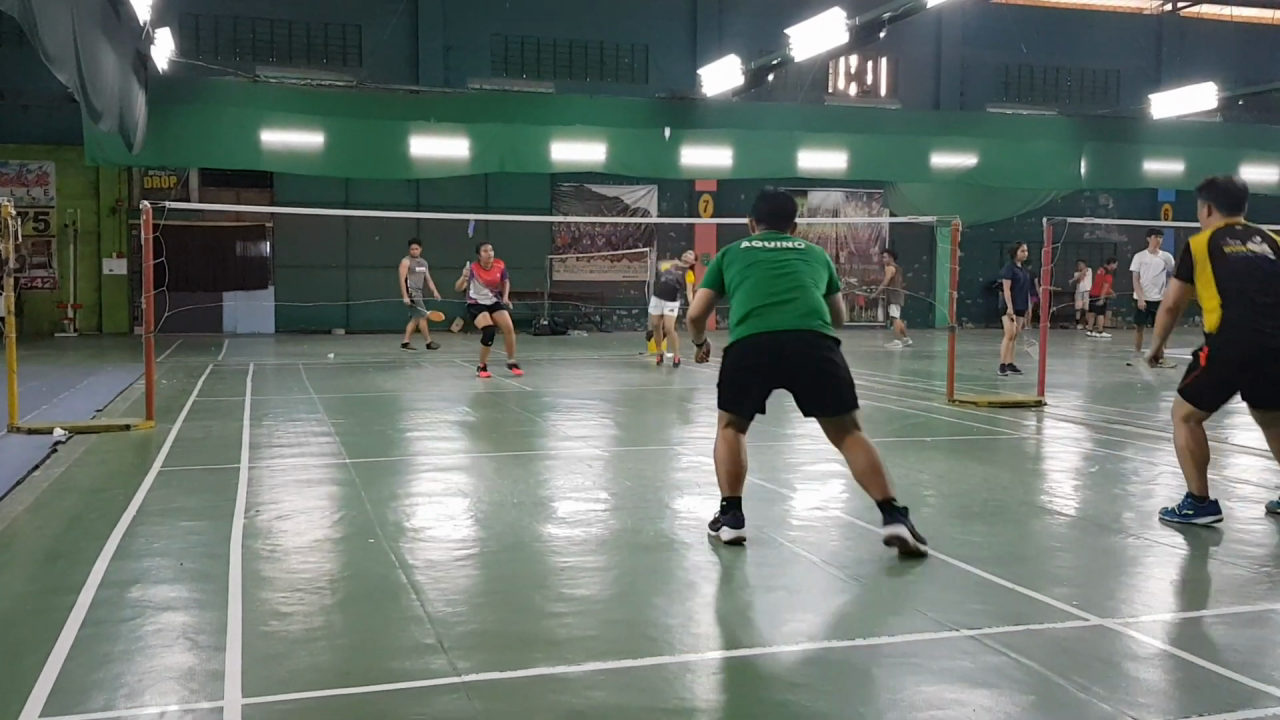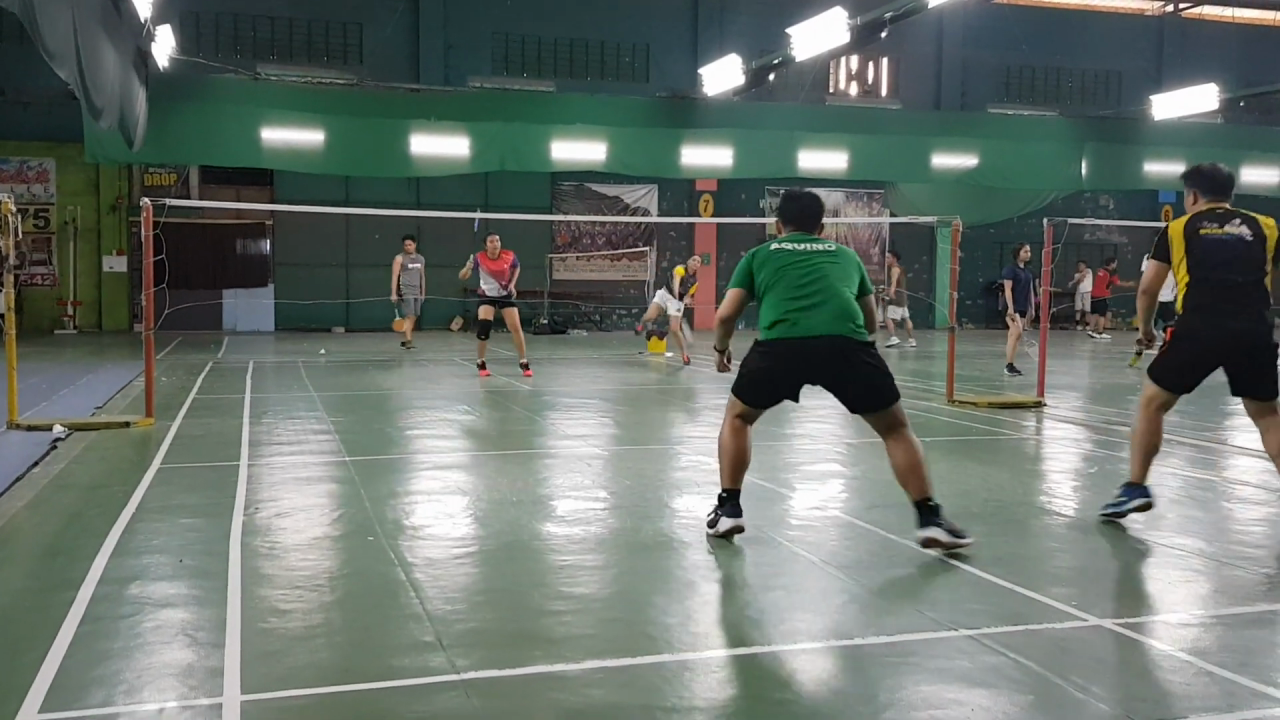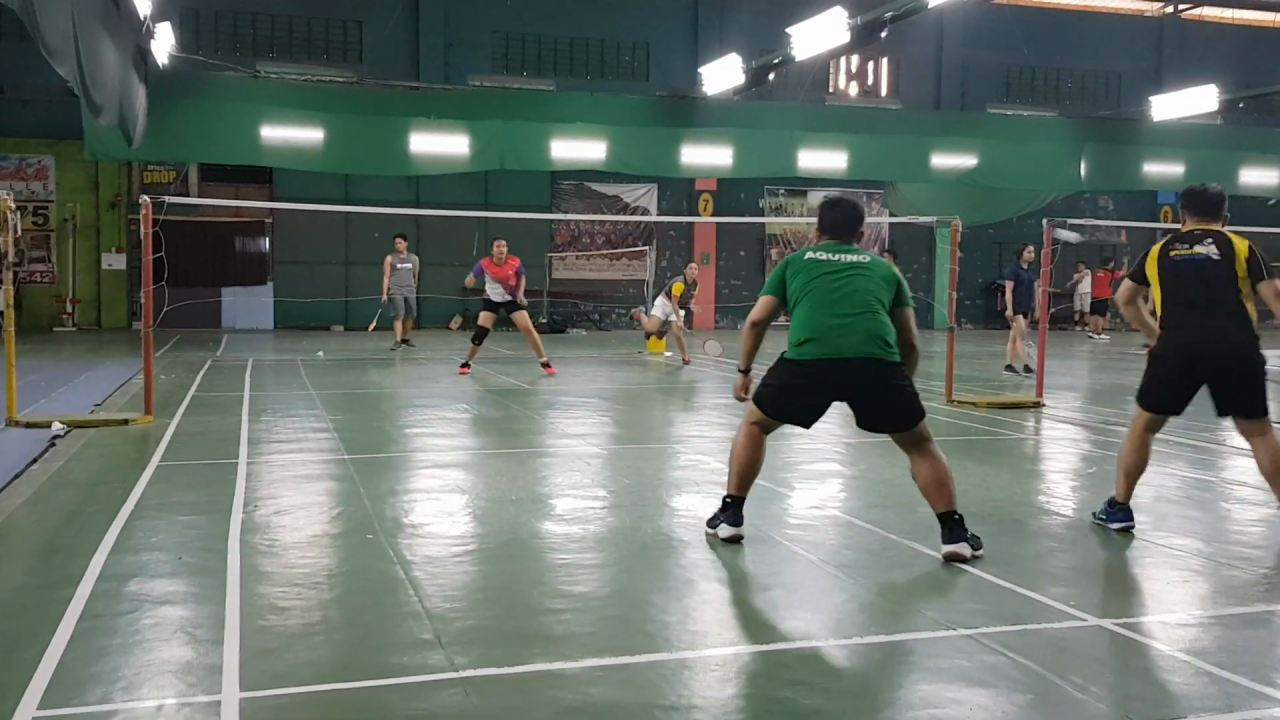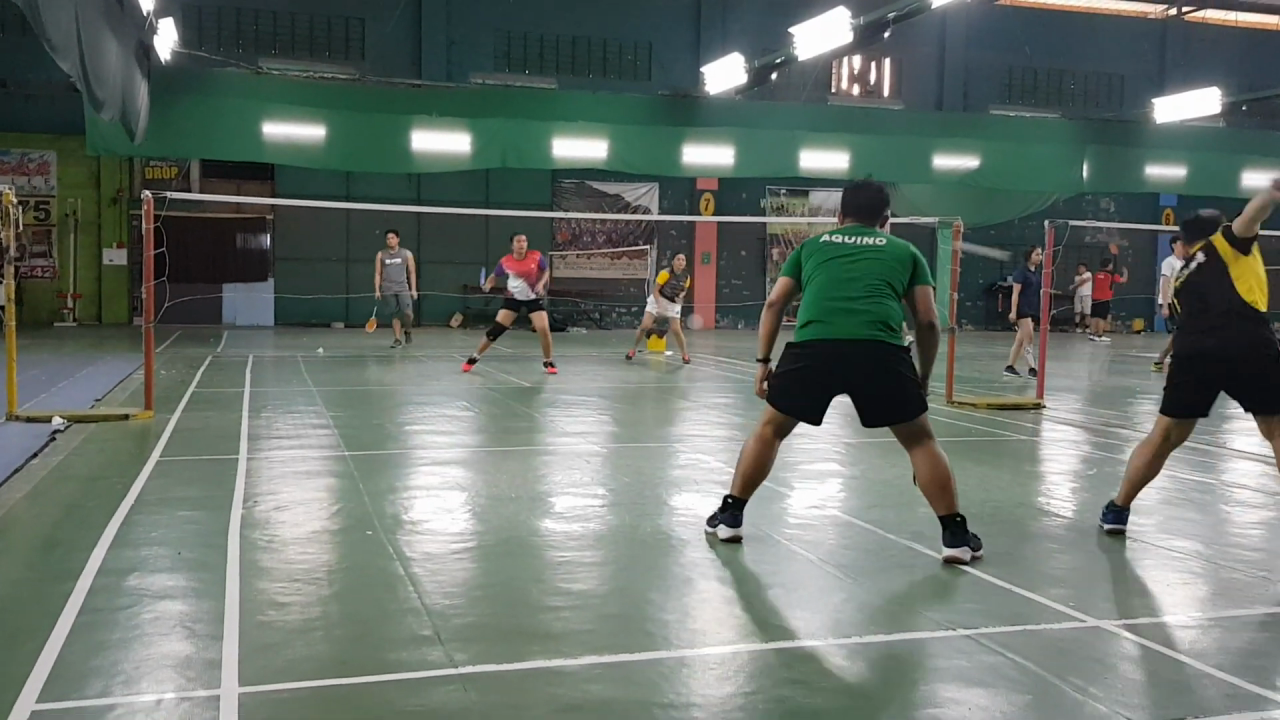
dt=0.2s
person 1, frame 1
left shoulder: (731, 253)
right shoulder: (815, 254)
left elbow: (696, 315)
right elbow: (839, 316)
left wrist: (701, 343)
left hip: (751, 343)
right hip: (813, 341)
left knee: (730, 427)
right knee: (848, 434)
left ankle: (730, 516)
right ankle: (894, 518)
person 1, frame 2
left shoulder: (759, 255)
right shoulder: (846, 255)
left elbow: (725, 315)
right elbow: (871, 317)
left wrist: (721, 348)
left hip: (781, 343)
right hip: (846, 342)
left knee: (737, 417)
right knee: (895, 429)
left ankle: (728, 509)
right ankle: (930, 519)
person 1, frame 3
left shoulder: (795, 263)
right shoulder: (884, 269)
left elbow: (756, 320)
right elbow: (908, 341)
left wrist: (744, 372)
right wrist: (903, 389)
left hip: (808, 361)
right hip: (876, 362)
left knee: (754, 425)
right knee: (919, 445)
left ankle: (730, 515)
right ankle: (954, 533)
person 1, frame 4
left shoulder: (812, 245)
right shoulder: (905, 251)
left elbow: (774, 303)
right elbow: (927, 321)
left wrist: (763, 361)
right wrist: (924, 375)
left hip: (813, 347)
right hip: (880, 350)
left knee: (770, 428)
right knee: (920, 441)
left ankle: (730, 516)
right ankle: (955, 534)
person 2, frame 1
left shoulder: (1199, 245)
left elbow: (1171, 306)
left wrist: (1156, 346)
left hip: (1229, 347)
left knee: (1185, 418)
left ankle: (1201, 503)
person 2, frame 2
left shoulder: (1179, 229)
left elbow: (1147, 286)
left wrist: (1145, 329)
left hip: (1198, 332)
left knee: (1152, 405)
left ankle: (1135, 489)
person 2, frame 3
left shoulder: (1159, 251)
right shoulder: (1238, 246)
left elbow: (1124, 299)
left wrist: (1151, 331)
left hip: (1176, 349)
right hip: (1236, 348)
left knee: (1141, 428)
left ankle: (1119, 508)
person 2, frame 4
left shoulder: (1182, 280)
right shoulder: (1231, 242)
right elbow: (1247, 218)
left hip: (1192, 353)
right hip: (1250, 345)
left knee: (1163, 438)
left ankle: (1117, 511)
